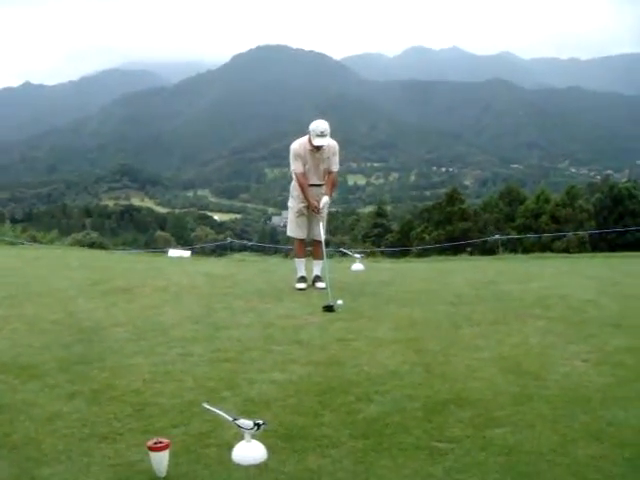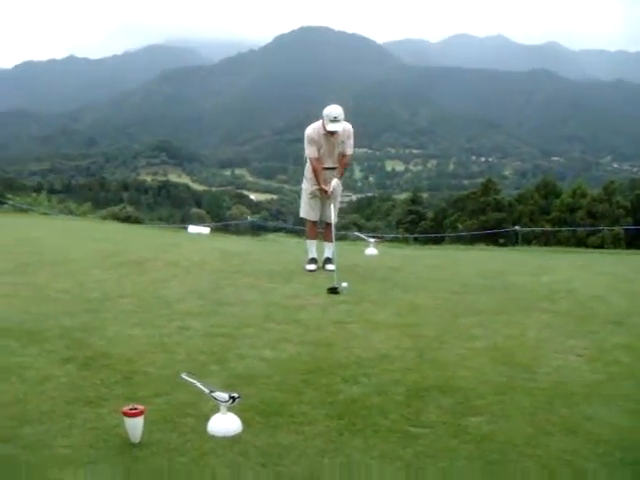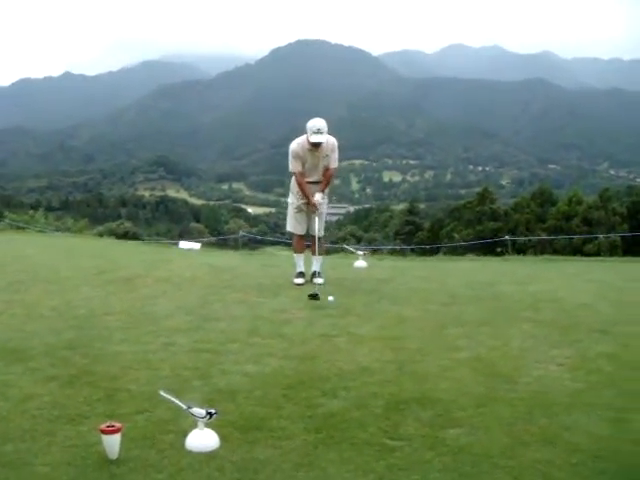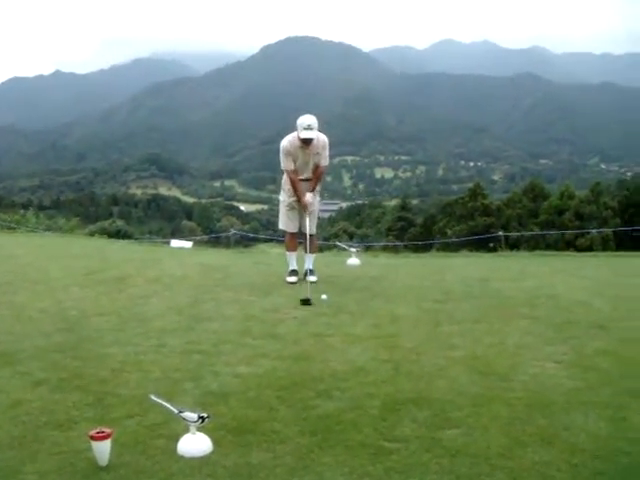
dt=0.4s
person 1, frame 1
left shoulder: (333, 146)
right shoulder: (297, 147)
left elbow: (332, 173)
right elbow: (300, 177)
left wrist: (327, 196)
right wrist: (309, 201)
left hip: (321, 192)
right hip: (300, 192)
left knee: (318, 237)
right knee: (299, 236)
left ankle: (317, 274)
right ankle: (301, 275)
person 1, frame 2
left shoulder: (348, 129)
right shoulder: (311, 131)
left elbow: (346, 156)
right elbow: (314, 161)
left wrist: (336, 179)
right wrist: (321, 184)
left hip: (335, 175)
right hip: (314, 175)
left knee: (330, 219)
right knee: (311, 218)
left ankle: (328, 256)
right ankle: (312, 256)
person 1, frame 3
left shoulder: (332, 143)
right shoulder: (296, 146)
left elbow: (330, 170)
right elbow: (298, 176)
left wrist: (319, 193)
right wrist: (309, 198)
left hip: (320, 190)
right hip: (300, 189)
left knee: (318, 233)
right knee: (298, 232)
left ankle: (316, 270)
right ankle: (300, 270)
person 1, frame 4
left shoulder: (323, 141)
right shoulder: (287, 144)
left elbow: (320, 169)
right elbow: (291, 174)
left wrist: (310, 193)
right wrist: (301, 198)
left hip: (312, 187)
right hip: (291, 187)
left knee: (311, 231)
right knee: (291, 230)
left ankle: (309, 268)
right ankle: (292, 268)
